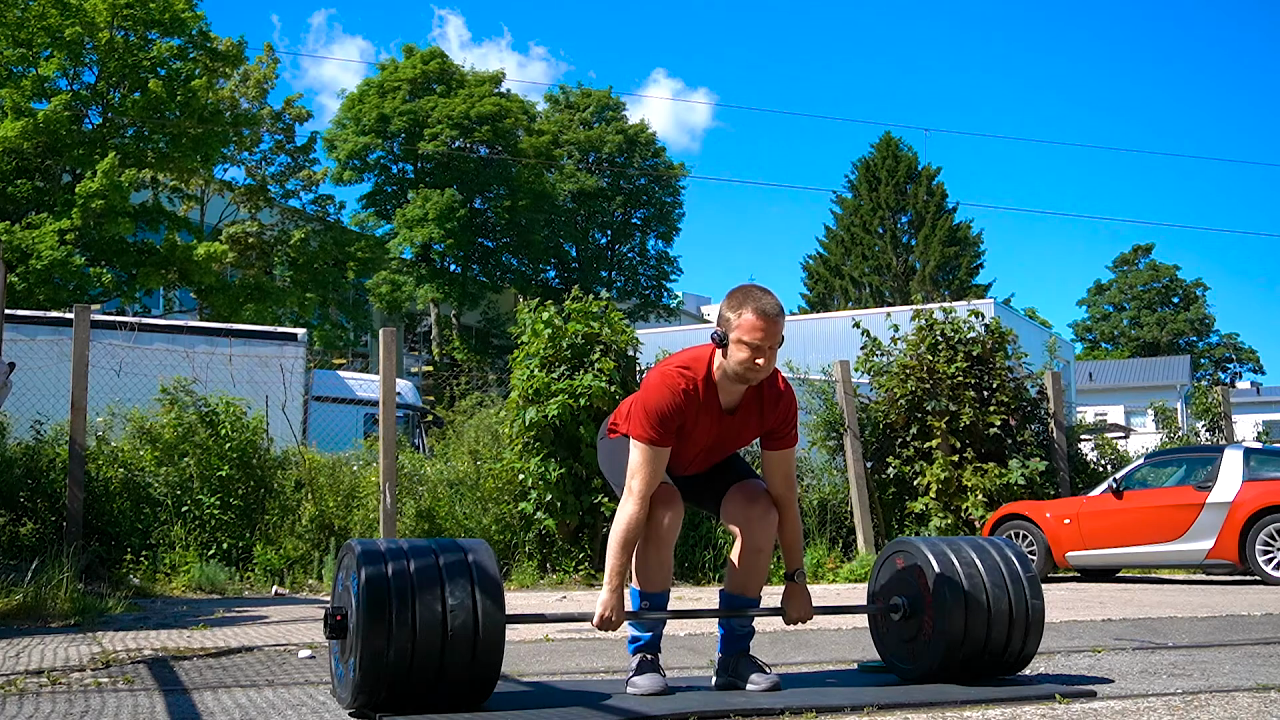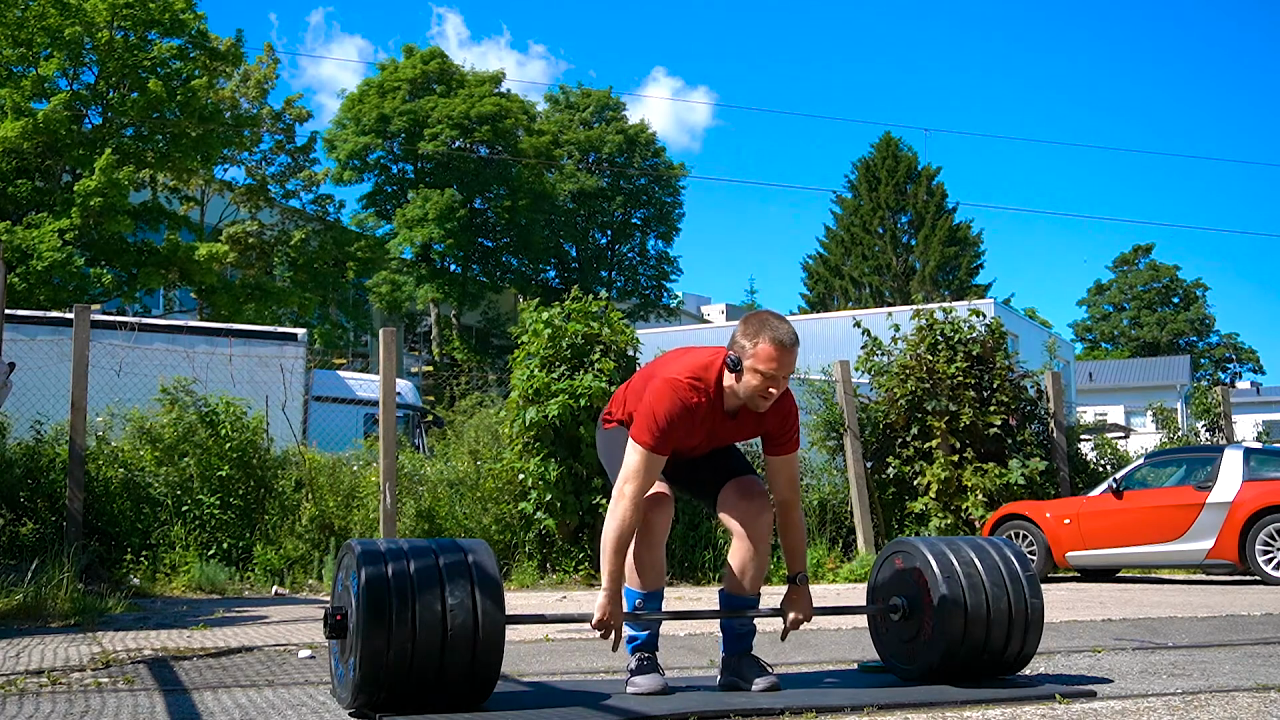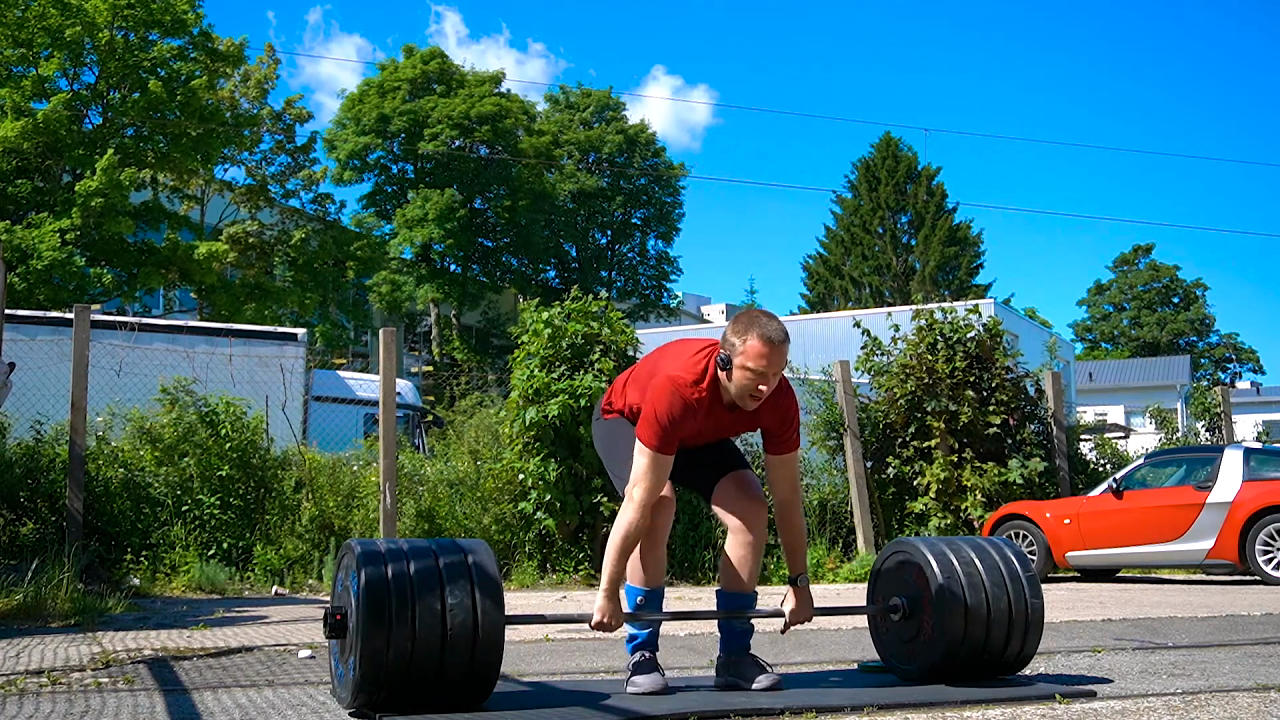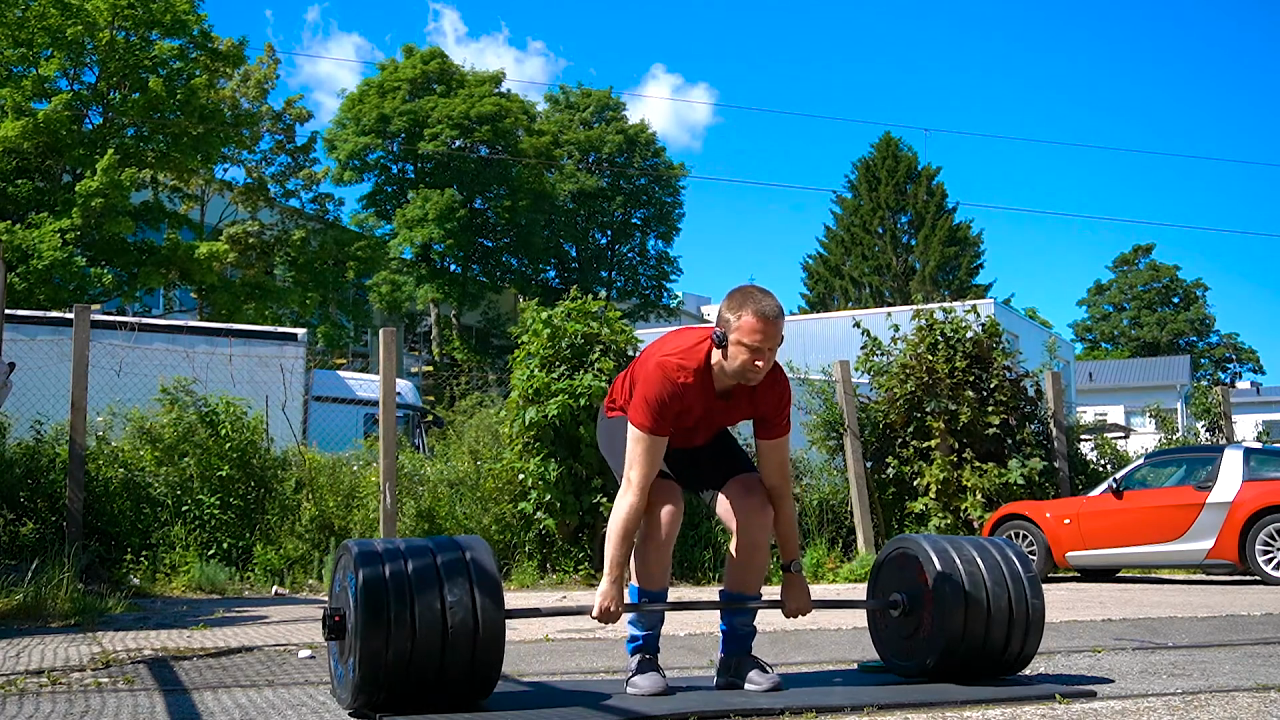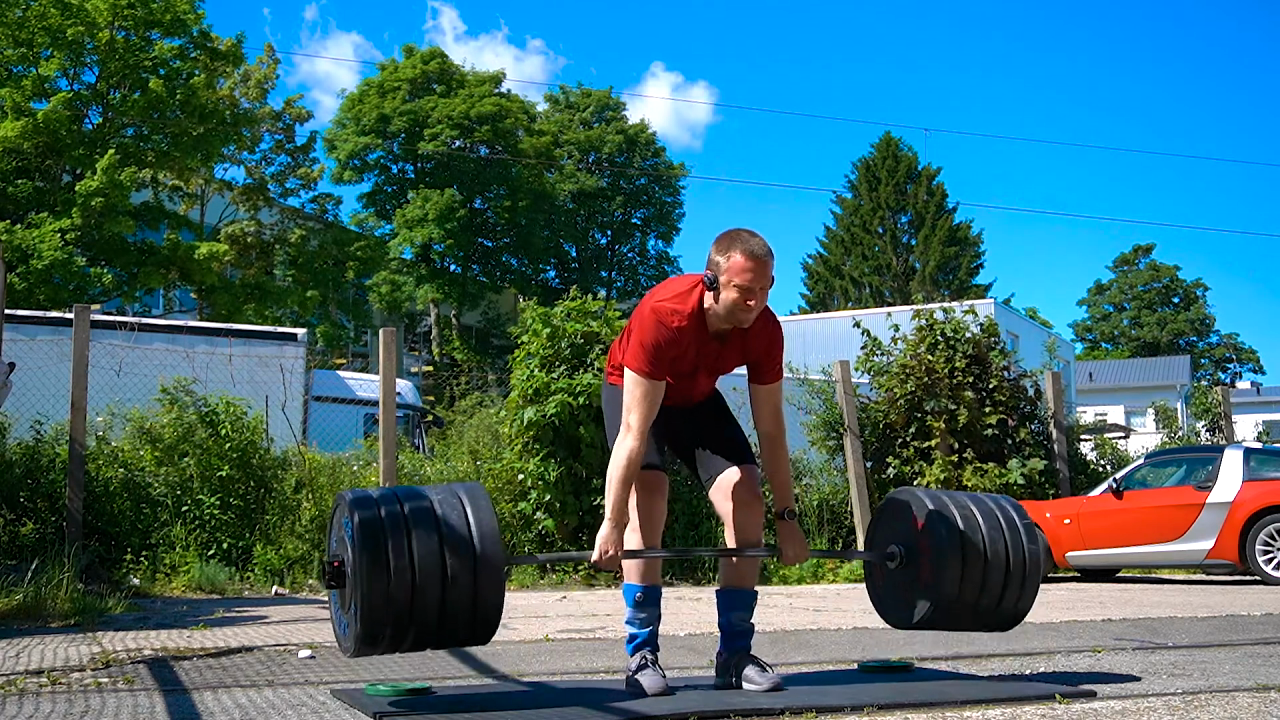
dt=1s
person 1, frame 1
left shoulder: (778, 396)
right shoulder: (670, 385)
left elbow: (783, 495)
right elbow: (638, 497)
left wrist: (796, 580)
right wrist: (612, 590)
left hip: (708, 457)
right hip: (629, 442)
left knee: (760, 517)
right knee: (664, 512)
left ankle: (733, 656)
right ankle: (643, 655)
person 1, frame 2
left shoulder: (779, 404)
right shoulder: (676, 391)
left elbow: (788, 497)
right elbow: (627, 497)
left wrist: (797, 583)
right wrist: (609, 594)
left hip: (702, 442)
right hip: (626, 428)
left knee: (755, 513)
right knee: (655, 507)
left ankle: (736, 654)
right ankle: (641, 654)
person 1, frame 3
left shoulder: (779, 399)
right shoulder: (675, 389)
left elbow: (787, 497)
right elbow: (640, 499)
left wrist: (799, 583)
right wrist: (608, 594)
left hip: (701, 434)
right hip: (625, 417)
left knee: (750, 509)
right knee: (659, 505)
left ankle: (734, 654)
right ankle: (641, 654)
person 1, frame 4
left shoulder: (772, 384)
right shoulder: (667, 372)
left elbow: (778, 483)
right elbow: (635, 486)
left wrist: (792, 571)
right wrist: (611, 580)
left hip: (701, 433)
right hip: (629, 420)
left knee: (756, 513)
right knee: (665, 509)
left ankle: (736, 655)
right ankle: (642, 656)
person 1, frame 5
left shoulder: (764, 330)
right shoulder: (663, 317)
left elbow: (771, 430)
right elbow: (635, 433)
left wrist: (787, 518)
right wrist: (612, 524)
left hip: (698, 398)
right hip: (633, 390)
left knee: (746, 502)
right knee: (647, 500)
left ankle: (735, 654)
right ankle: (642, 656)
